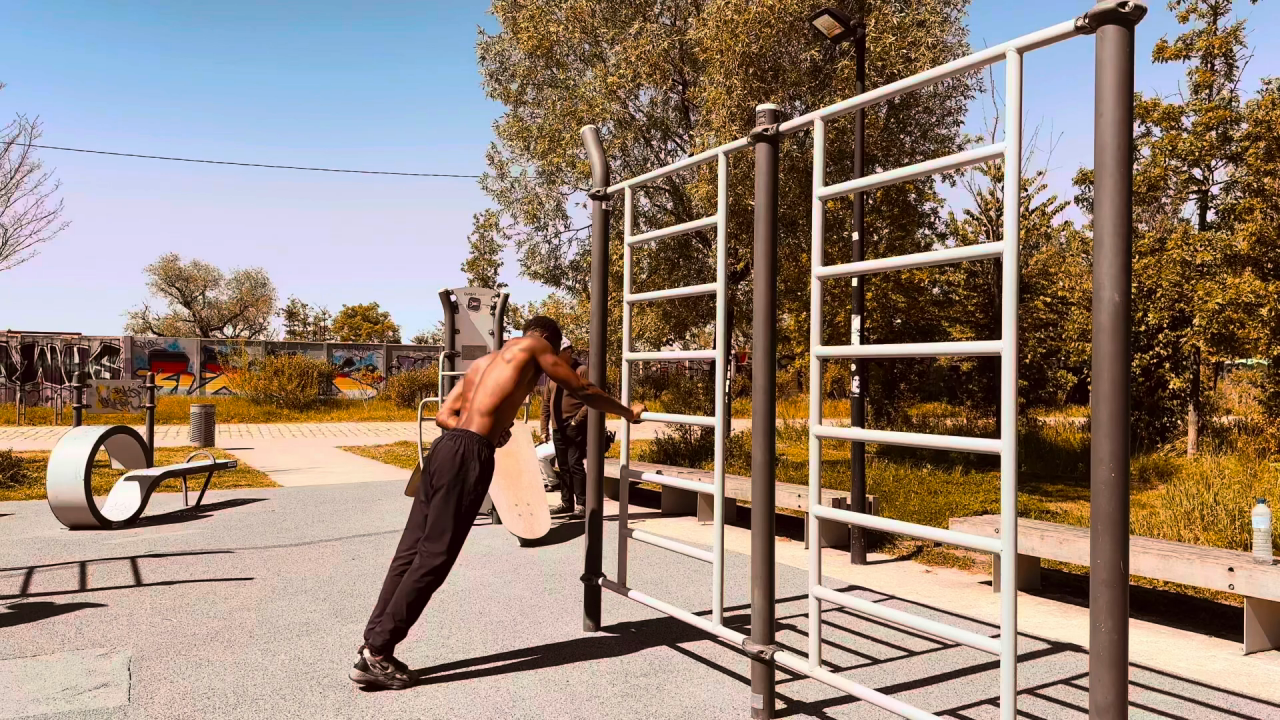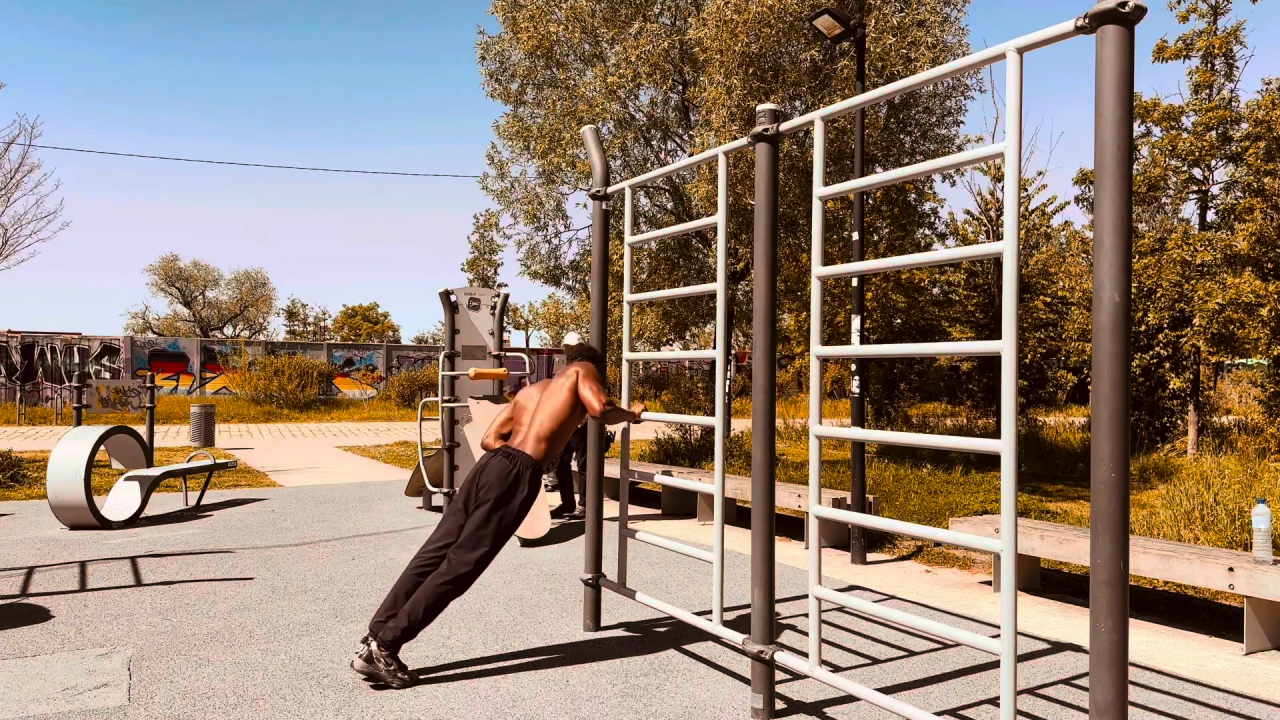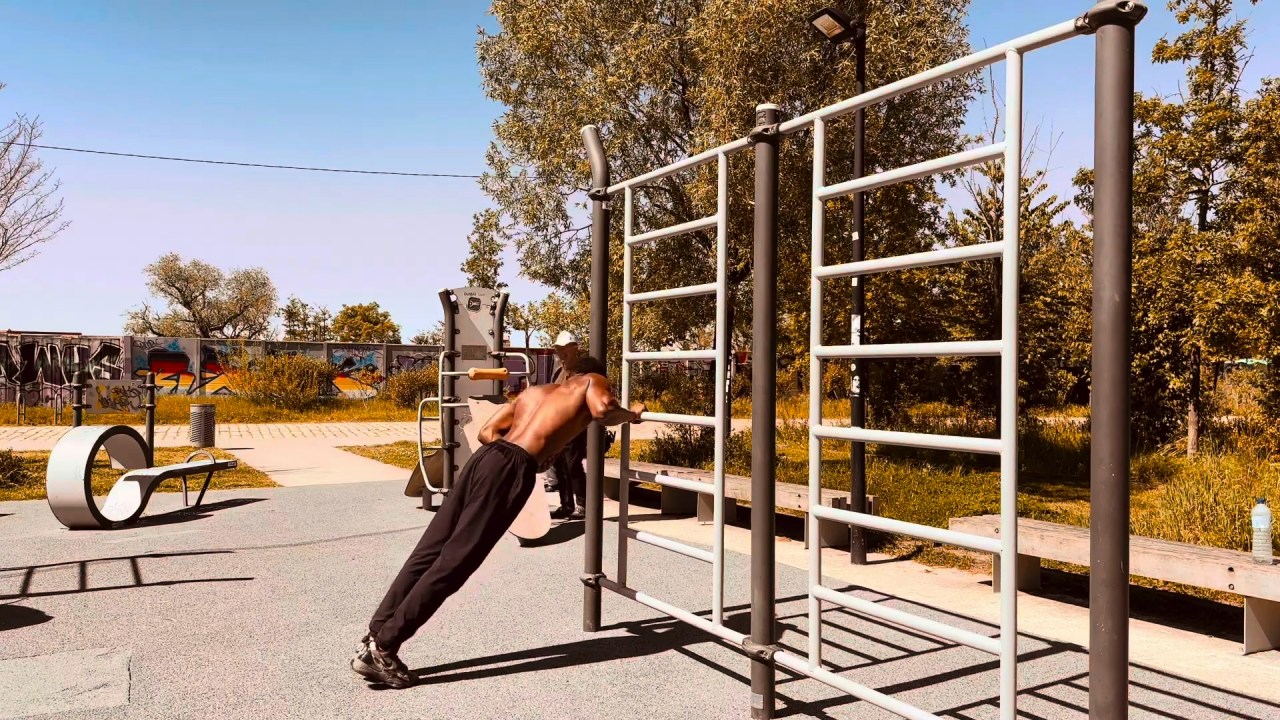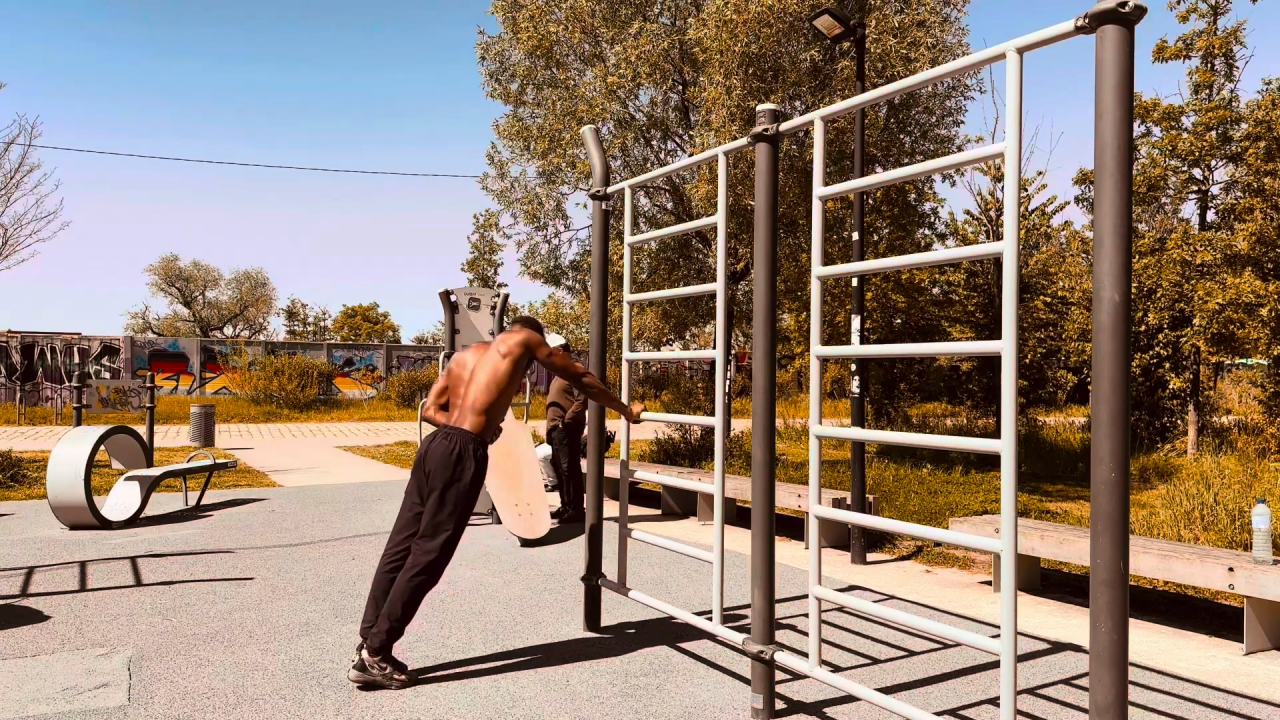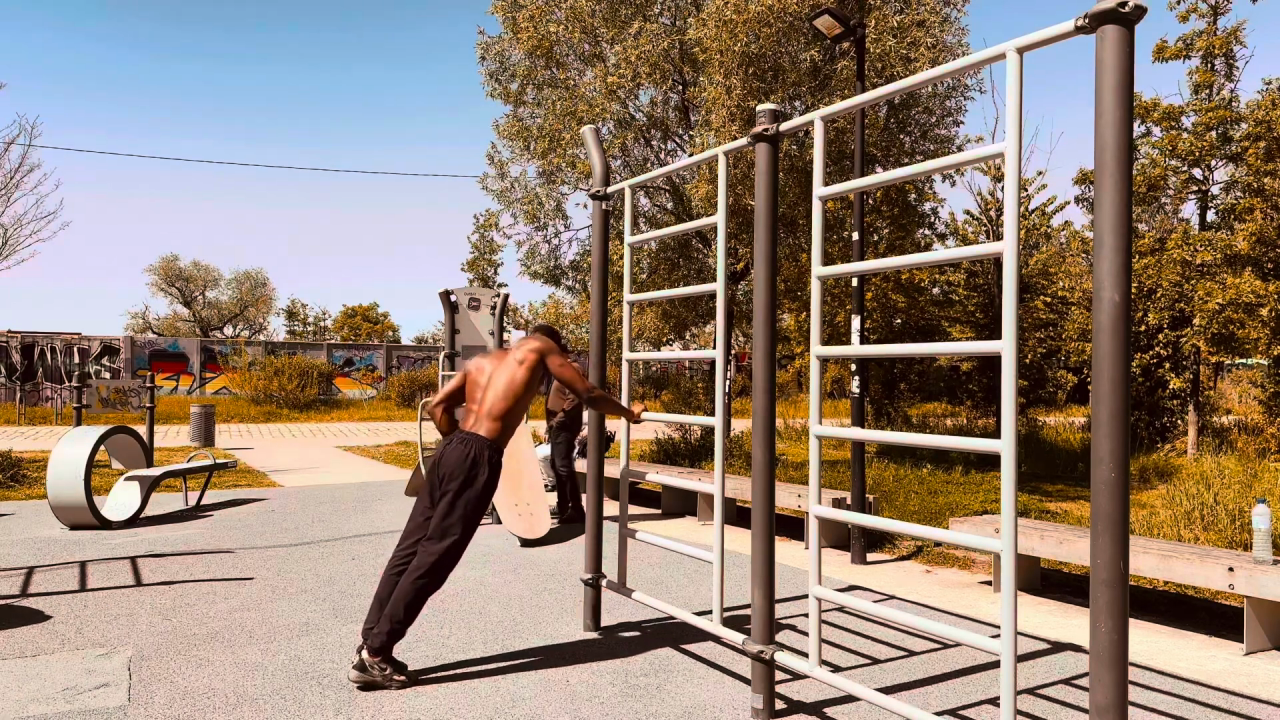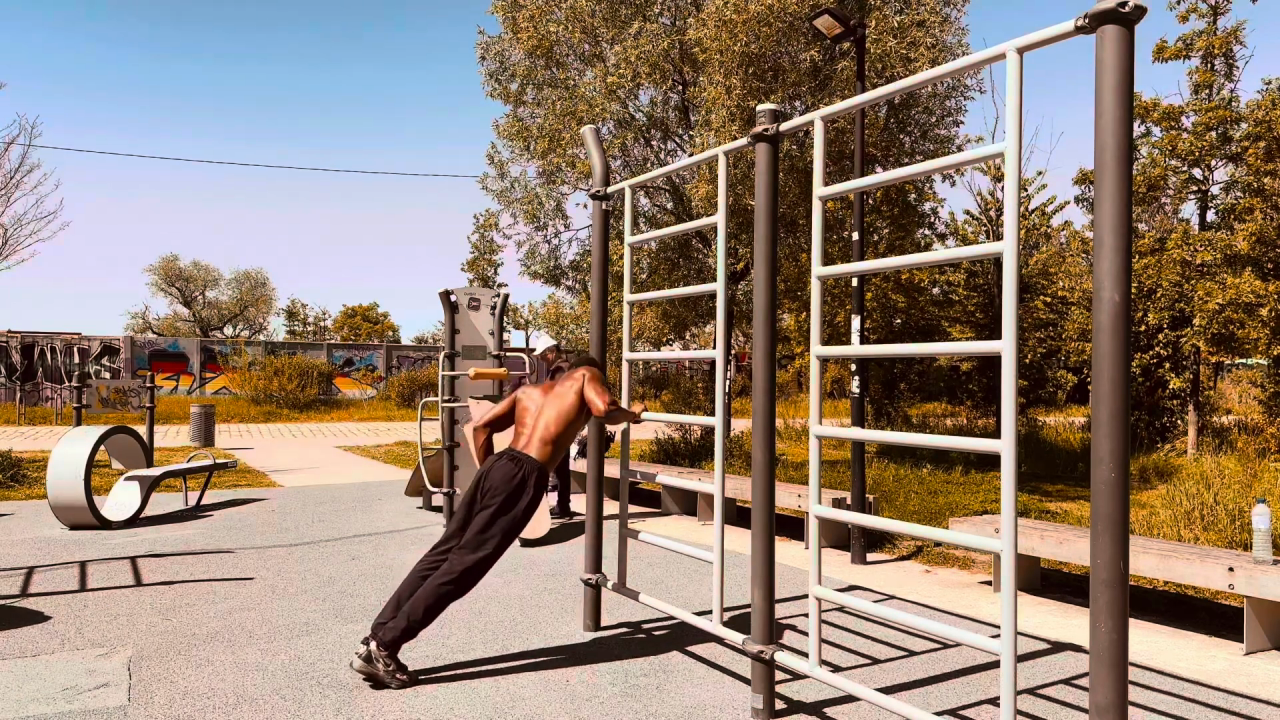
dt=0.7s
person 1, frame 1
left shoulder: (481, 362)
right shoulder: (532, 346)
right elbow: (583, 392)
right wrist: (627, 412)
left hip: (445, 448)
right hip: (468, 456)
left knee: (411, 554)
right knee: (433, 559)
left ankle: (372, 647)
right ankle: (376, 654)
person 1, frame 2
left shoulder: (529, 390)
right shoulder: (583, 370)
right elbow: (600, 409)
right wrist: (631, 414)
left hip: (491, 464)
right hip: (518, 475)
left knee: (433, 555)
right knee: (460, 565)
left ankle: (374, 640)
right ankle: (384, 648)
person 1, frame 3
left shoulder: (533, 391)
right shoulder: (593, 380)
right elbow: (602, 411)
right wrist: (630, 414)
left hip: (485, 459)
right hip: (511, 471)
left knee: (428, 554)
right knee: (453, 564)
left ankle: (374, 642)
right ankle: (382, 649)
person 1, frame 4
left shoulder: (465, 354)
right shoulder: (524, 338)
right elbow: (581, 379)
right wrist: (625, 410)
left hip: (435, 444)
right hip: (462, 453)
left knee: (401, 549)
right knee: (427, 556)
left ankle: (370, 646)
right ankle: (374, 655)
person 1, frame 5
left shoulder: (480, 360)
right shoulder: (540, 346)
left elbow: (438, 405)
right elbow: (588, 395)
right wrist: (629, 412)
left hip: (450, 449)
right hip: (478, 457)
left knee: (410, 552)
right knee: (434, 559)
left ankle: (371, 647)
right ankle: (374, 655)
person 1, frame 6
left shoulder: (529, 389)
right shoulder: (586, 373)
left elbow: (482, 427)
right elbow: (604, 410)
right wrist: (631, 414)
left hip: (498, 466)
right hip: (524, 477)
left knee: (441, 555)
right knee: (463, 565)
left ankle: (376, 641)
right ankle: (383, 648)
